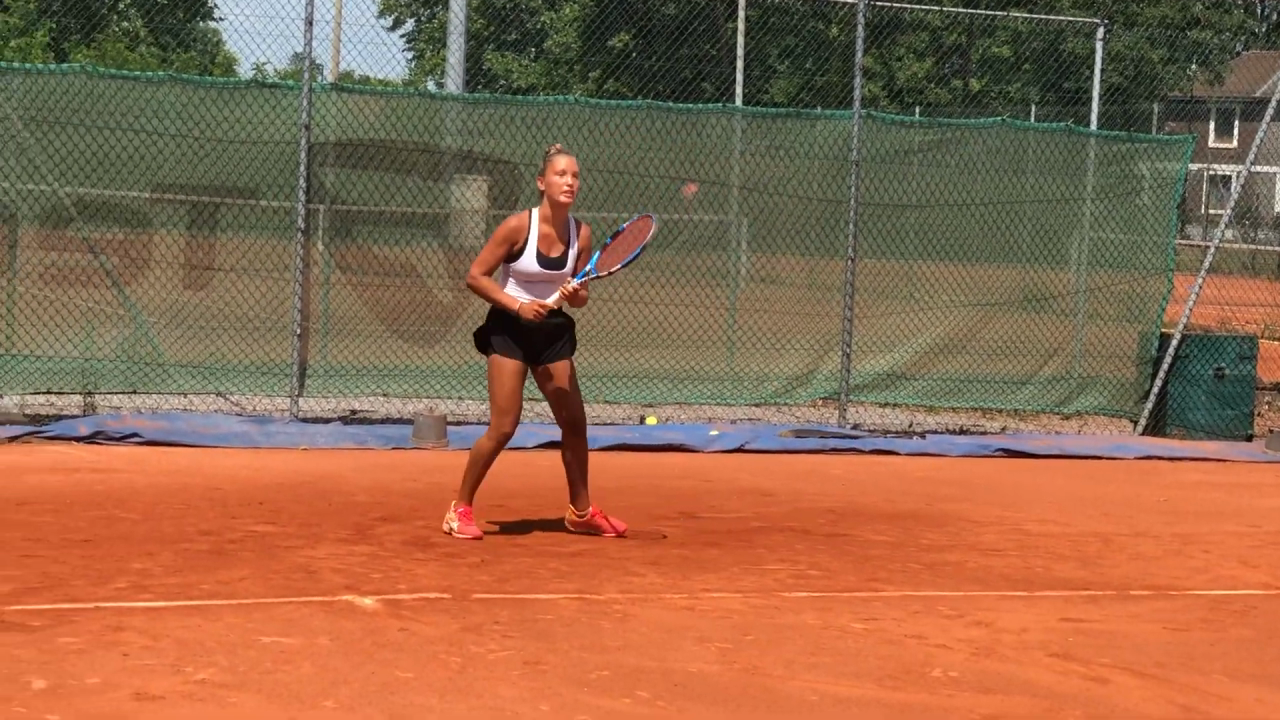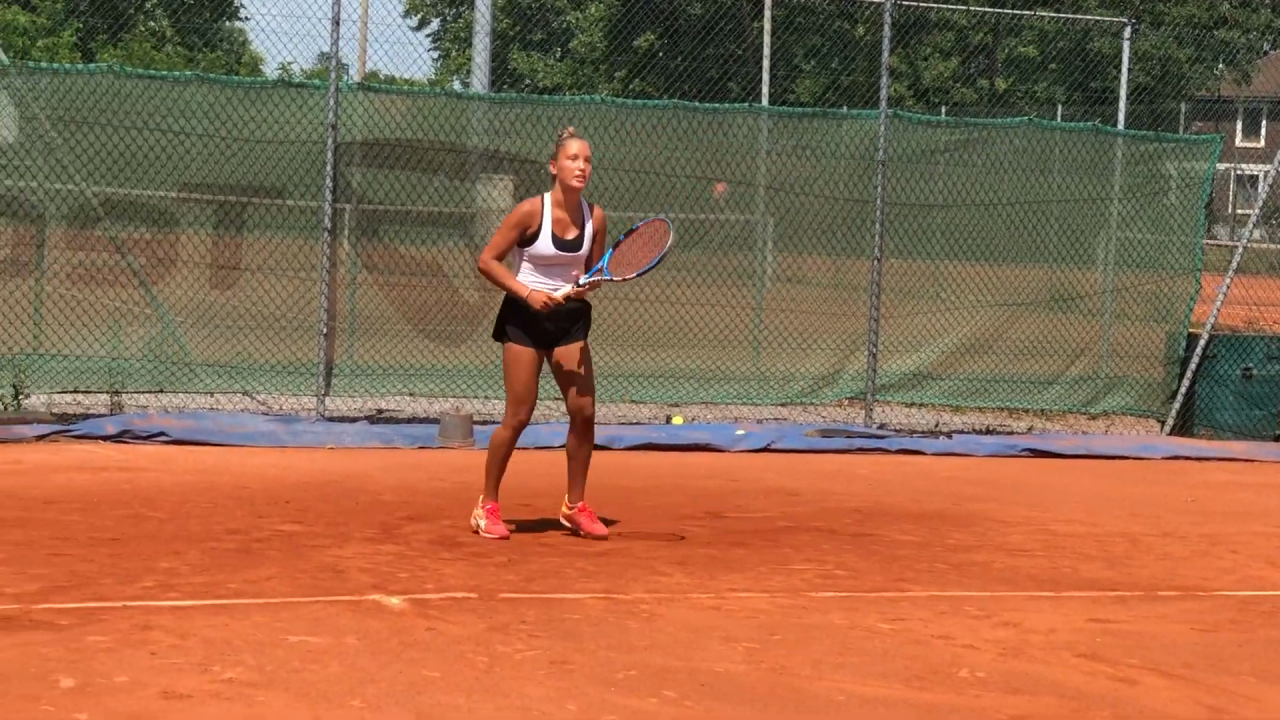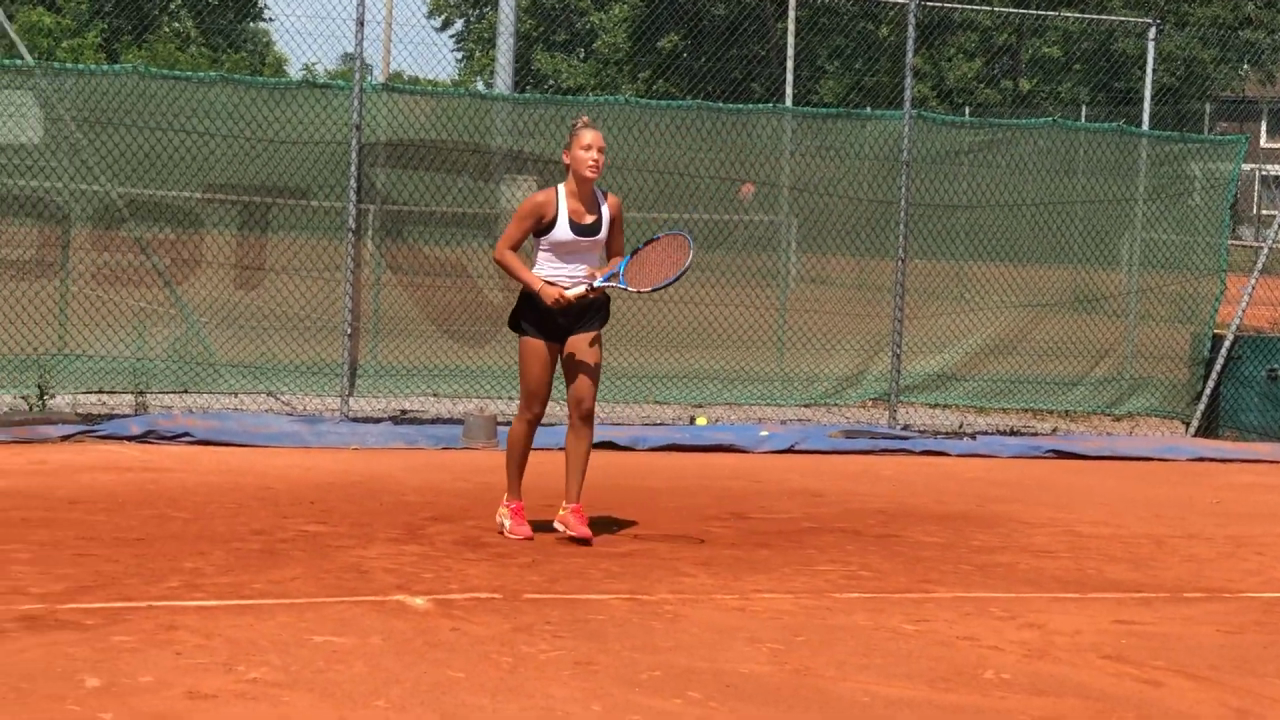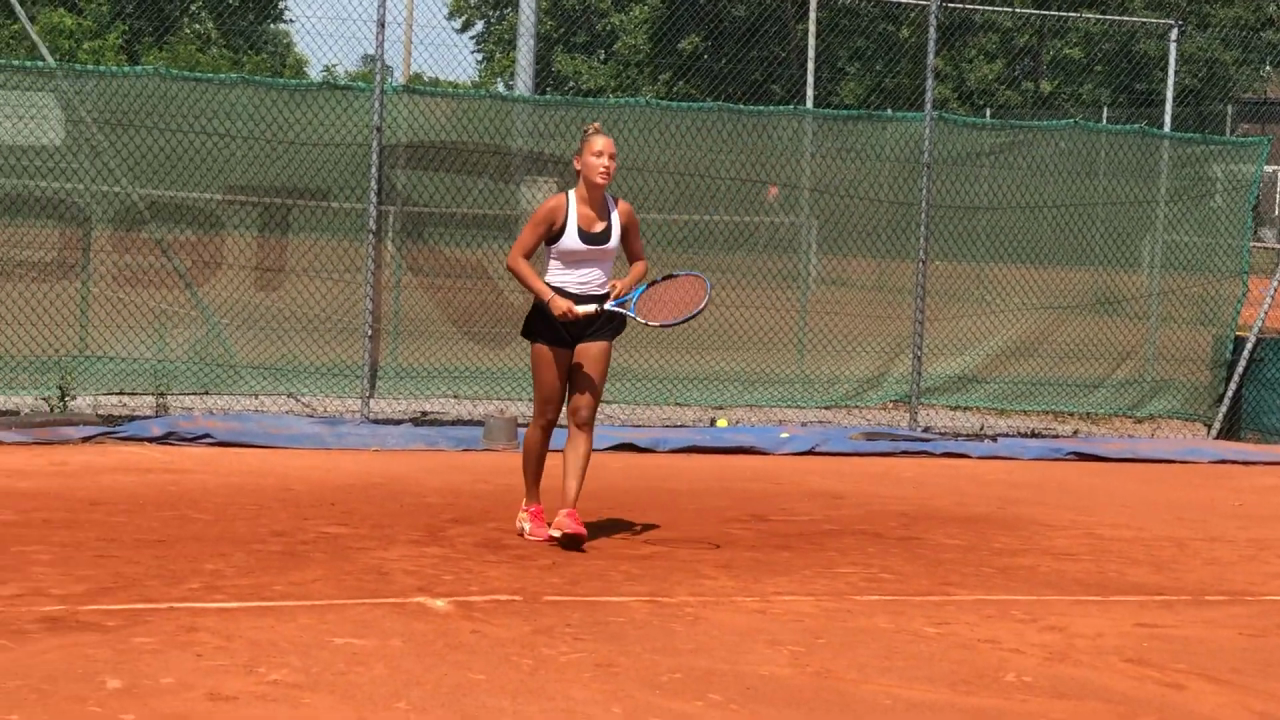
dt=0.1s
person 1, frame 1
left shoulder: (581, 233)
right shoulder: (517, 226)
left elbow: (582, 294)
right elbow: (475, 276)
left wrist: (575, 295)
right wrist: (515, 305)
left hip: (552, 331)
right hip: (510, 328)
left knee: (574, 425)
right knee: (503, 427)
left ankle: (583, 508)
right ankle: (461, 508)
person 1, frame 2
left shoulder: (596, 217)
right shoulder: (529, 211)
right elbow: (486, 261)
left wrist: (586, 285)
right wrist: (527, 293)
left hip: (568, 317)
right hip: (525, 316)
left knee: (584, 413)
right knee: (518, 417)
left ankle: (576, 506)
right ankle: (487, 506)
person 1, frame 3
left shoulder: (611, 205)
right shoulder: (544, 200)
left elbow: (616, 255)
right elbow: (502, 250)
left wrist: (607, 273)
right wrist: (539, 285)
left hip: (583, 307)
right hip: (542, 307)
left knee: (583, 410)
right knee: (532, 410)
left ankle: (572, 509)
right ankle: (512, 503)
person 1, frame 4
left shoulder: (623, 212)
right shoulder: (555, 207)
left elbow: (639, 260)
right elbow: (515, 259)
left wrist: (627, 283)
right wrist: (549, 298)
left hip: (598, 315)
right hip: (555, 314)
left knee: (582, 418)
right knee: (545, 416)
left ankle: (568, 514)
right ankle: (532, 507)
